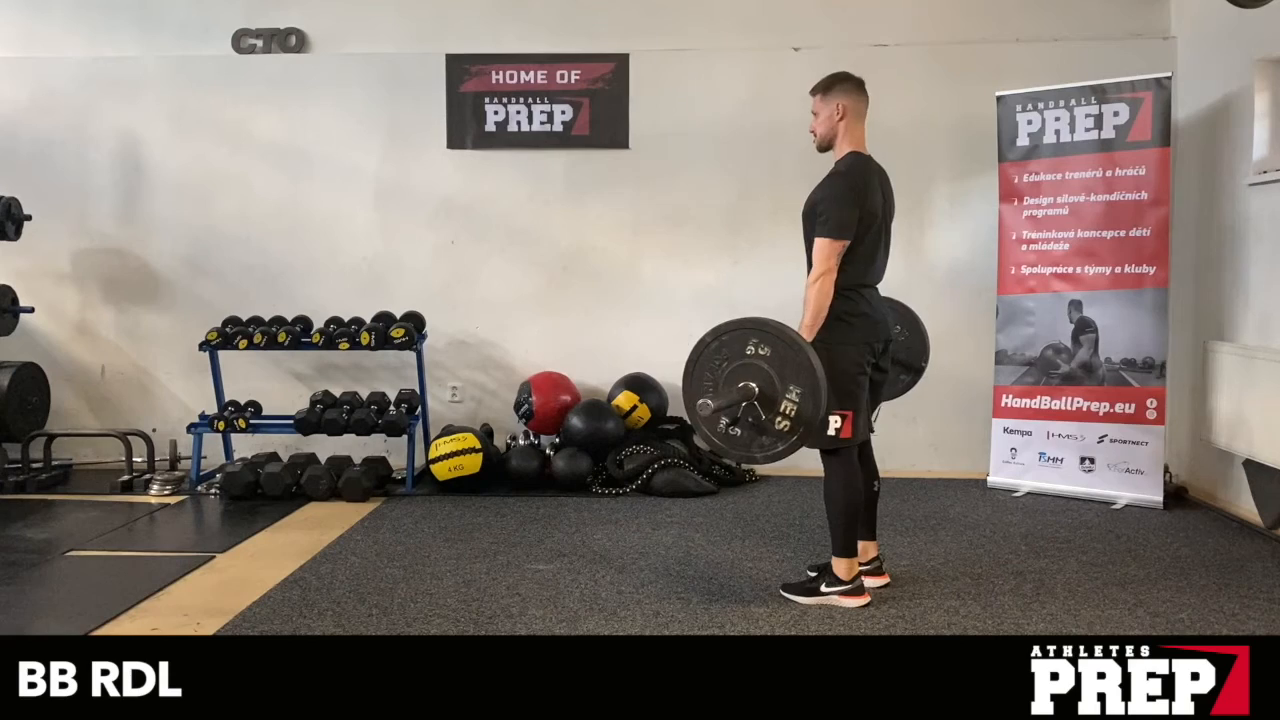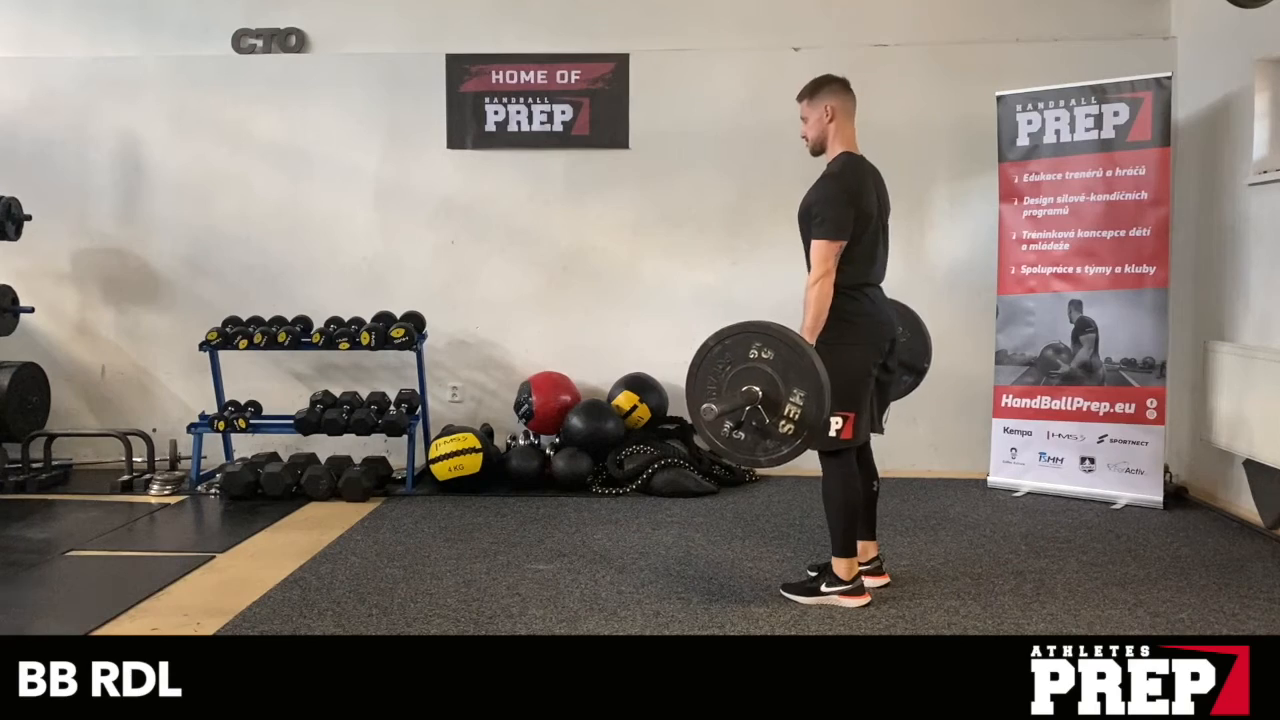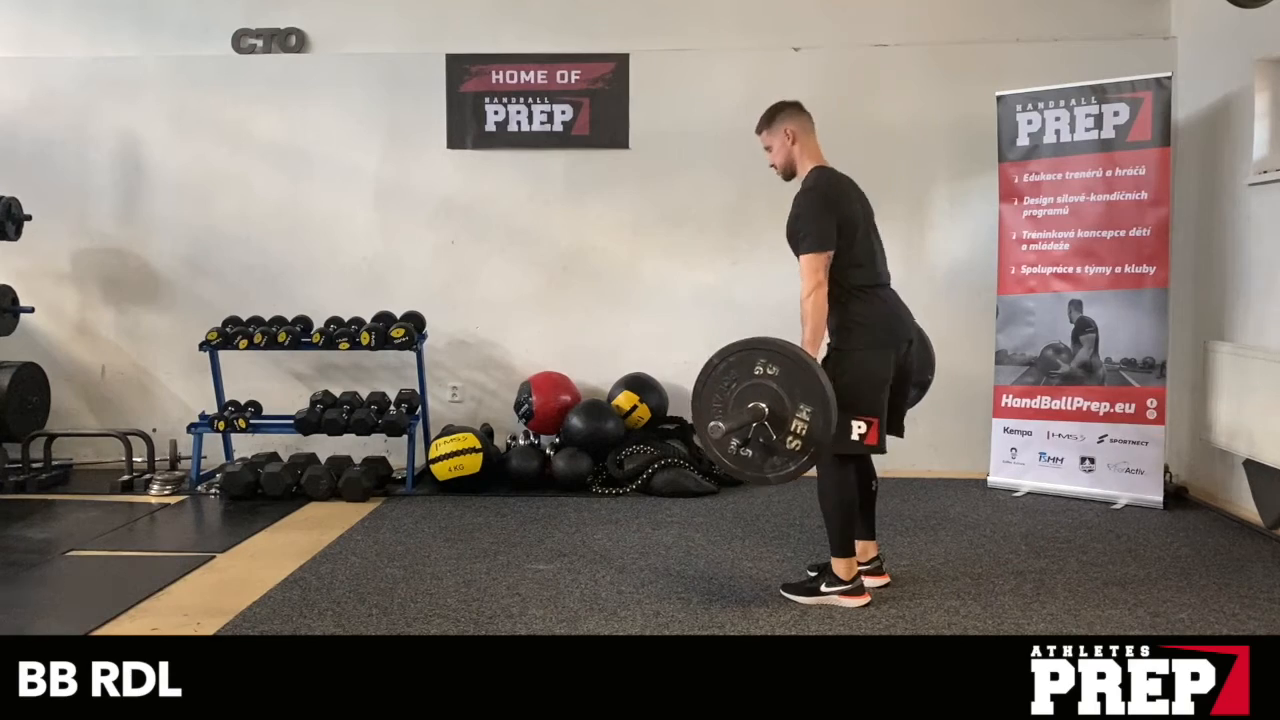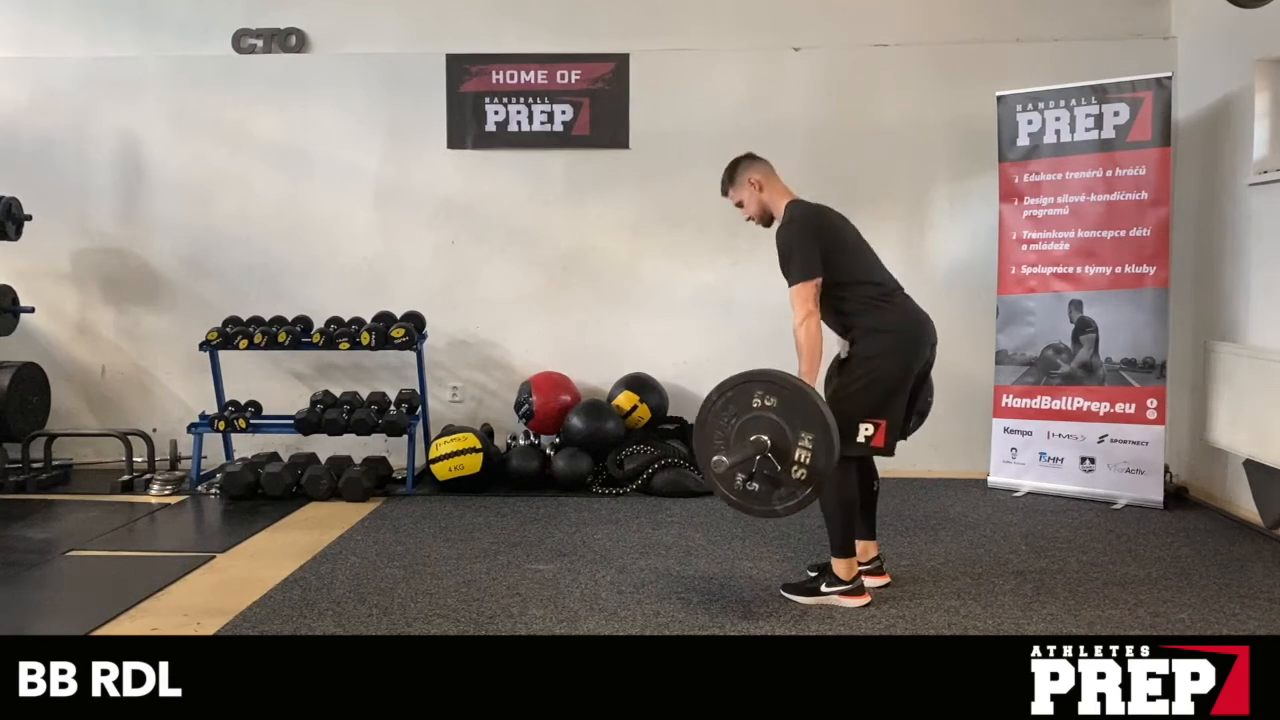
dt=0.3s
person 1, frame 1
left shoulder: (843, 182)
right shoulder: (874, 177)
left elbow: (825, 272)
left wrist: (801, 345)
left hip: (842, 333)
right hip: (869, 325)
left knee: (838, 450)
right knee: (855, 446)
left ankle: (845, 579)
right ankle: (866, 558)
person 1, frame 2
left shoulder: (835, 182)
right shoulder: (867, 176)
left elbow: (823, 273)
left wrist: (803, 347)
left hip: (847, 333)
right hip: (873, 325)
left knee: (835, 449)
right knee: (854, 446)
left ankle: (844, 578)
right ankle: (866, 558)
person 1, frame 3
left shoulder: (814, 196)
right shoulder: (841, 187)
left elbow: (815, 287)
left wrist: (806, 362)
right wrist: (817, 355)
left hip: (865, 336)
right hip: (887, 325)
left knee: (833, 448)
right knee: (850, 448)
left ankle: (844, 578)
right ankle: (867, 558)
person 1, frame 4
left shoulder: (795, 227)
right shoulder: (814, 219)
left elbow: (807, 314)
right wrist: (847, 372)
left hip: (891, 341)
right hip: (913, 333)
left knee: (834, 448)
right knee: (852, 445)
left ankle: (843, 579)
right ankle: (867, 558)
